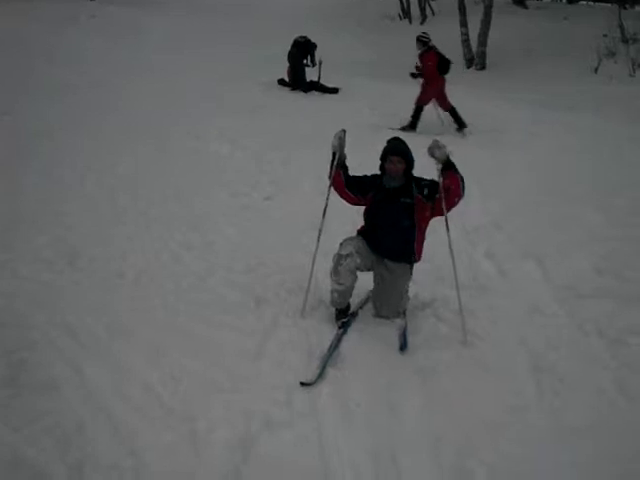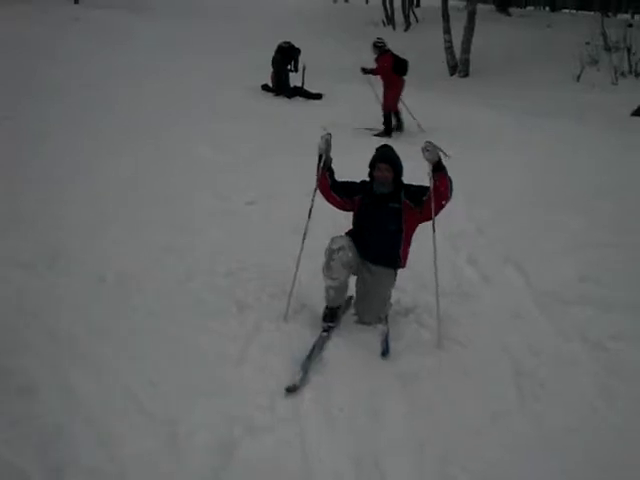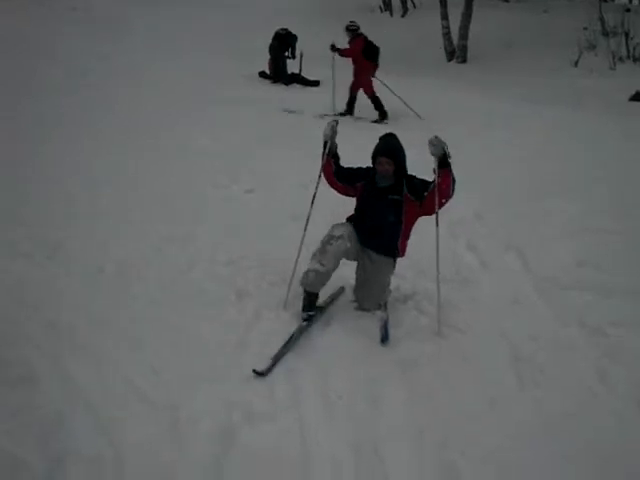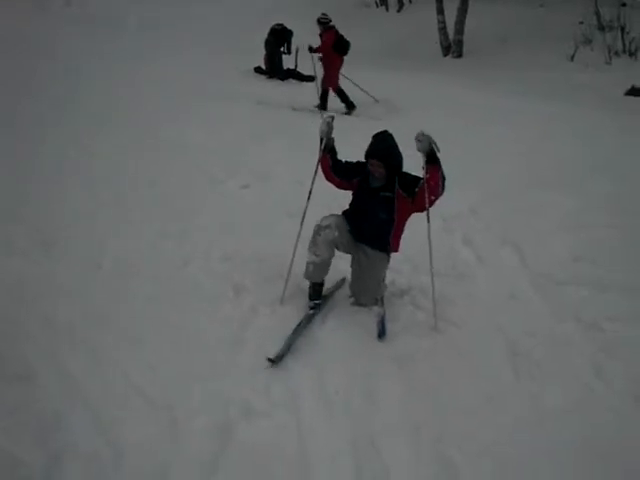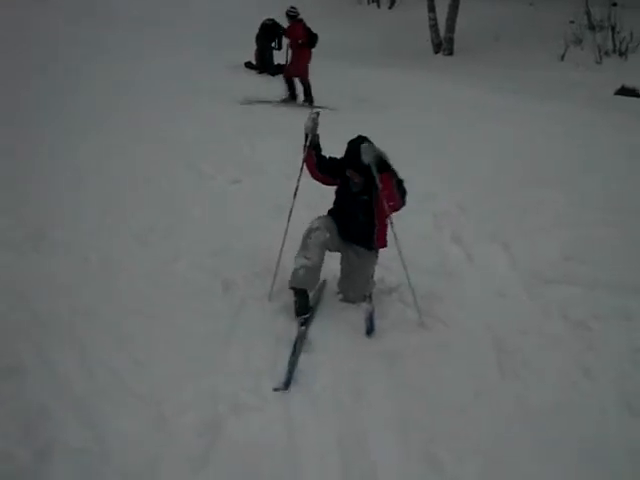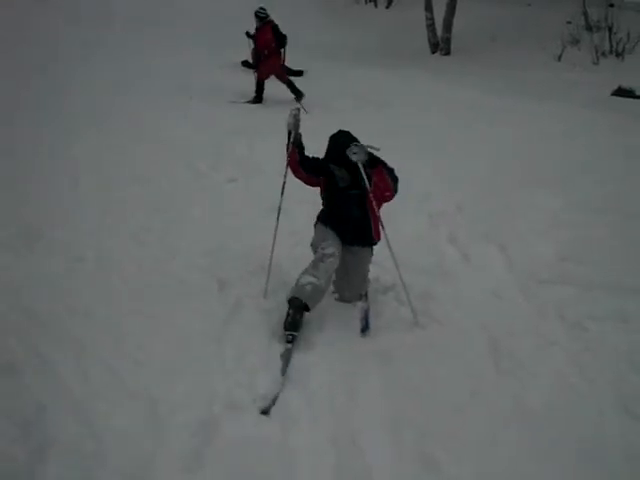
dt=0.3s
person 1, frame 1
left shoulder: (421, 191)
right shoulder: (373, 185)
left elbow: (453, 193)
right elbow: (345, 187)
left wrist: (445, 163)
right wrist: (339, 161)
left hip: (398, 262)
right hip: (369, 247)
left knee: (387, 313)
right knee: (347, 253)
left ankle: (393, 302)
right ankle: (341, 305)
person 1, frame 2
left shoulder: (409, 197)
right shoulder: (361, 191)
left elbow: (440, 196)
right elbow: (332, 191)
left wrist: (436, 165)
right wrist: (325, 162)
left hip: (382, 267)
right hip: (356, 252)
left knee: (369, 319)
right knee: (338, 248)
right ankle: (333, 304)
person 1, frame 3
left shoulder: (411, 189)
right shoulder: (365, 178)
left elbow: (441, 194)
right elbow: (337, 177)
left wrist: (441, 162)
right wrist: (330, 148)
left hip: (382, 254)
right hip: (356, 237)
left knee: (368, 305)
right knee: (338, 237)
left ankle: (375, 293)
right ankle: (311, 290)
person 1, frame 4
left shoulder: (404, 186)
right shoulder: (360, 173)
left elbow: (432, 191)
right elbow: (334, 172)
left wrist: (430, 157)
right wrist: (327, 143)
left hip: (376, 248)
right hip: (349, 231)
left knee: (365, 300)
right knee: (327, 228)
left ankle: (370, 287)
right ankle: (316, 282)
person 1, frame 5
left shoulder: (381, 181)
right shoulder: (342, 171)
left elbow: (395, 200)
right elbow: (319, 167)
left wrist: (379, 165)
right wrist: (311, 139)
left hip: (363, 244)
right hip: (337, 228)
left knee: (352, 296)
right knee: (318, 231)
left ankle: (359, 287)
right ankle: (301, 290)
person 1, frame 6
left shoulder: (370, 177)
right shoulder: (326, 171)
left elbow: (389, 188)
right elbow: (301, 167)
left wrist: (369, 162)
right wrist: (295, 138)
left hip: (358, 242)
right hip: (329, 230)
left knee: (349, 296)
right knee: (329, 257)
left ankle: (353, 287)
right ankle: (298, 305)
